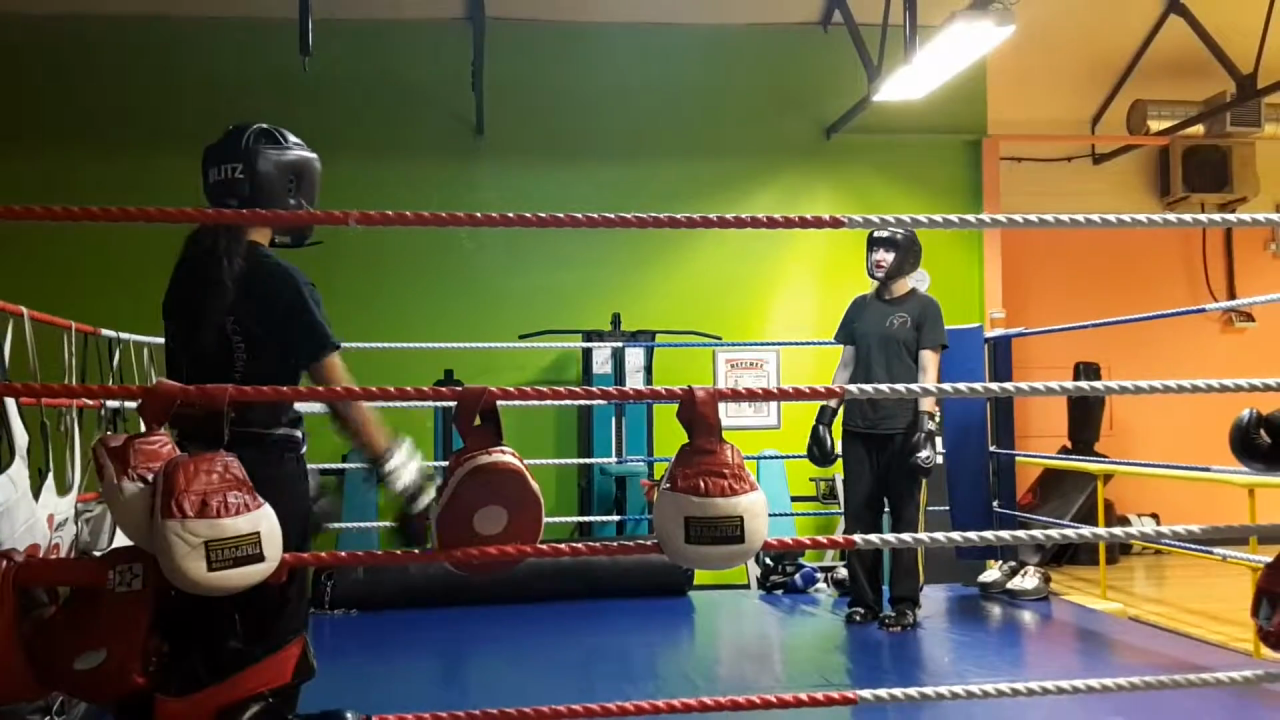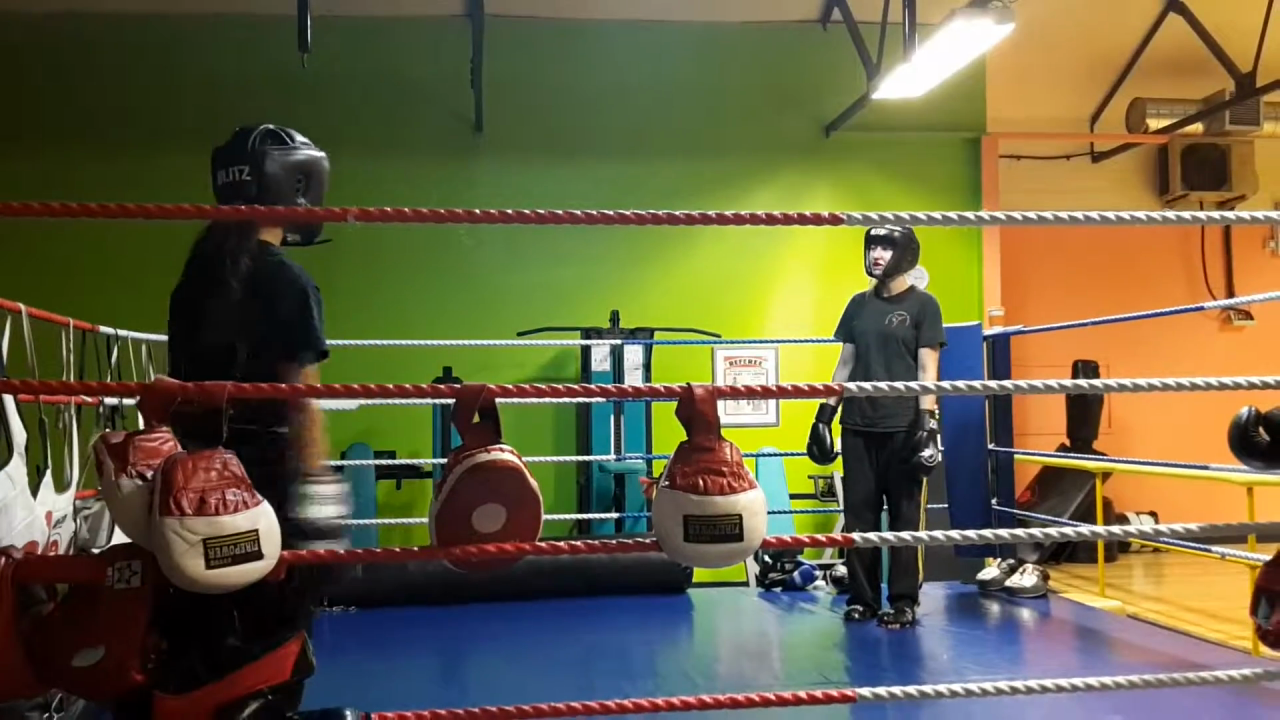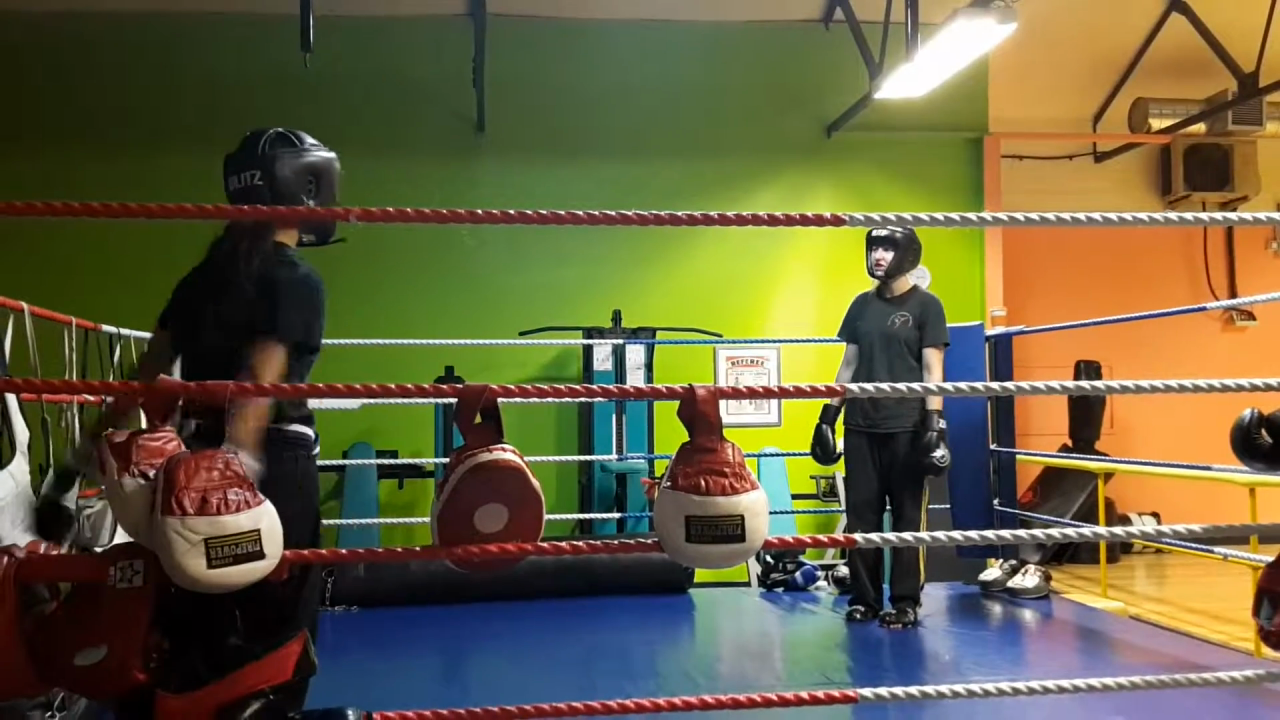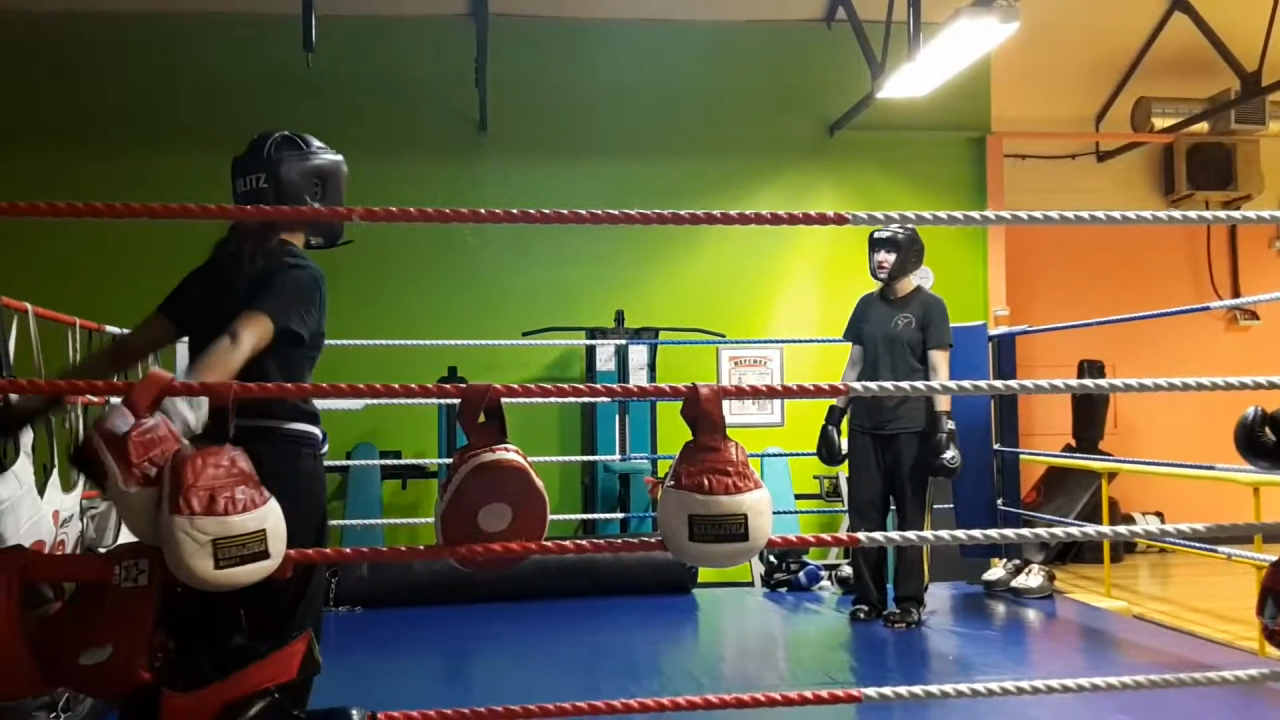
dt=0.1s
person 1, frame 1
left shoulder: (191, 269)
right shoulder: (277, 282)
right elbow: (338, 393)
right wrist: (403, 471)
left hip: (198, 459)
right hip: (259, 463)
left knee: (199, 631)
right knee: (273, 627)
person 1, frame 2
left shoulder: (204, 270)
right shoulder: (284, 281)
left elbow: (187, 380)
right elbow: (299, 404)
right hip: (264, 463)
left knee: (200, 622)
right knee: (273, 627)
person 1, frame 3
left shoulder: (212, 271)
right shoulder: (296, 281)
left elbow: (150, 369)
right elbow: (257, 386)
left hip: (203, 456)
right hip: (277, 461)
left knee: (202, 623)
right knee: (279, 624)
person 1, frame 4
left shoulder: (218, 270)
right shoulder: (299, 277)
left elbow: (132, 345)
right elbow: (236, 346)
left hip: (217, 452)
right hip: (281, 458)
left knee: (208, 621)
right knee: (283, 625)
person 2, frame 1
left shoulder: (923, 307)
right shoulder: (860, 306)
left elbow: (928, 372)
left wrist: (926, 425)
right wrist: (825, 416)
left hip: (902, 428)
right hip: (858, 427)
left knee: (905, 518)
right knee: (858, 516)
left ankle: (904, 603)
right ankle: (863, 600)
person 2, frame 2
left shoulder: (922, 304)
right shoulder: (859, 304)
left elbow: (927, 370)
left wrist: (927, 423)
right wrist: (825, 414)
left hip: (902, 426)
right hip: (858, 425)
left knee: (904, 516)
right knee: (858, 514)
left ankle: (903, 601)
right ankle: (862, 597)
person 2, frame 3
left shoulder: (925, 305)
right shoulder: (862, 304)
left elbow: (933, 370)
left wrist: (934, 426)
right wrist: (829, 415)
left hip: (905, 427)
right hip: (860, 426)
left knee: (907, 517)
right knee: (860, 515)
left ankle: (904, 601)
right ankle: (863, 598)
person 2, frame 4
left shoulder: (929, 306)
right shoulder: (866, 305)
left elbow: (939, 371)
left wrist: (943, 427)
right wrist: (834, 416)
left hip: (911, 428)
right hip: (865, 427)
left knee: (911, 516)
right knee: (864, 514)
left ankle: (909, 601)
right ankle: (867, 598)
